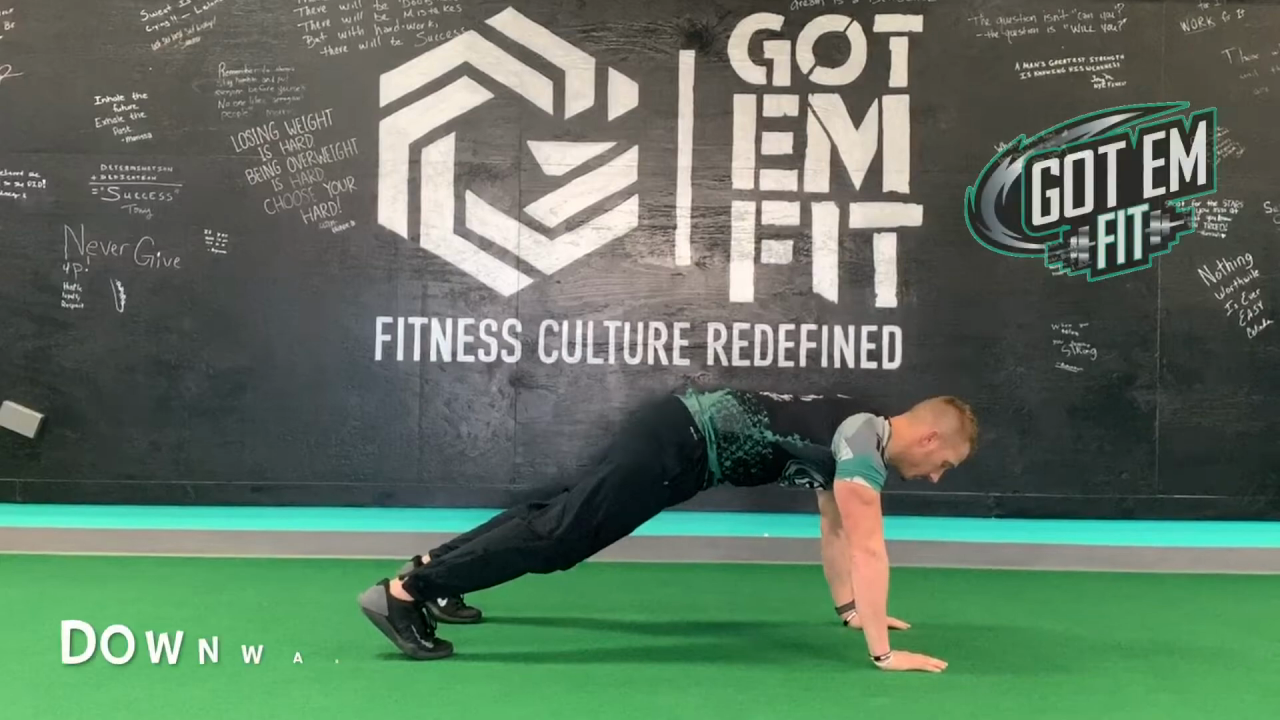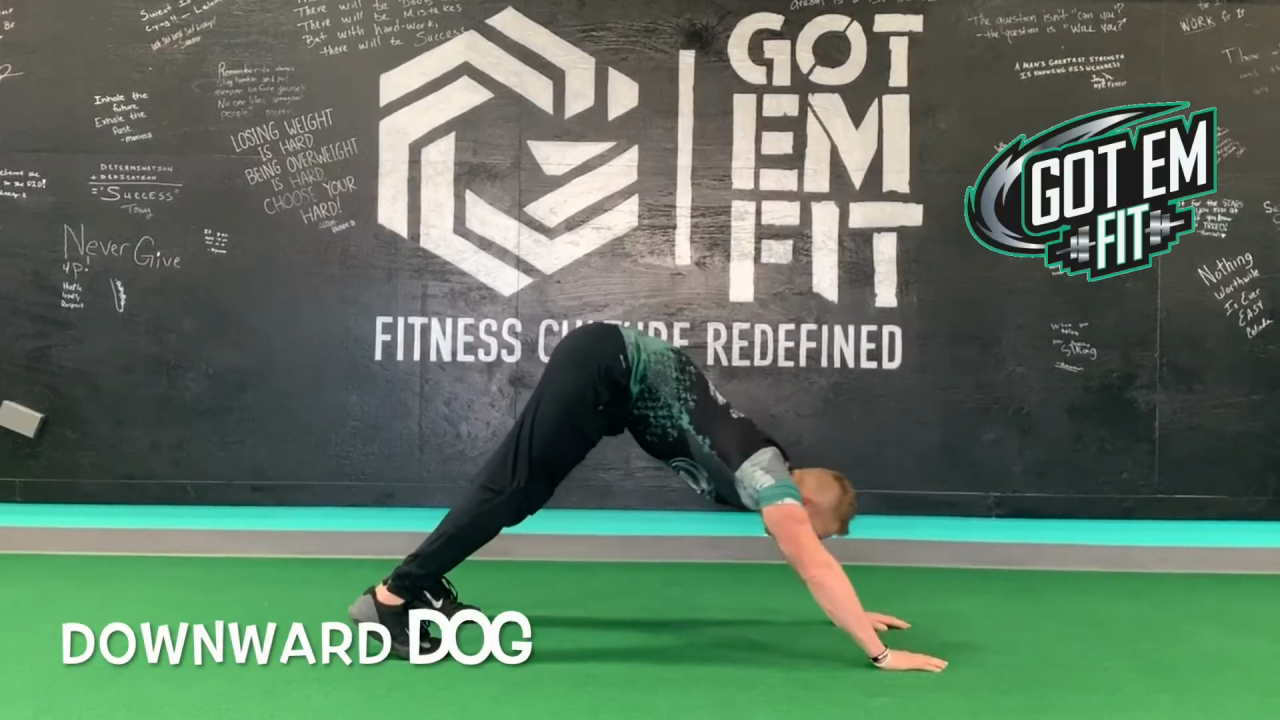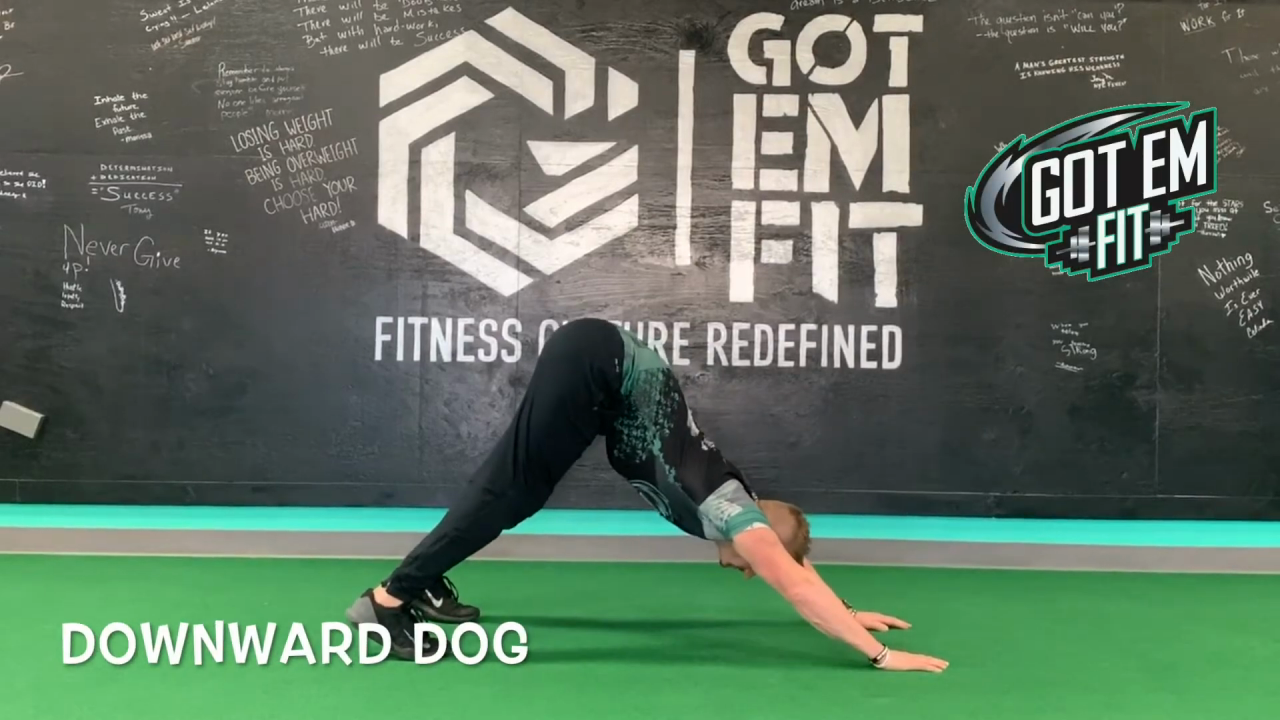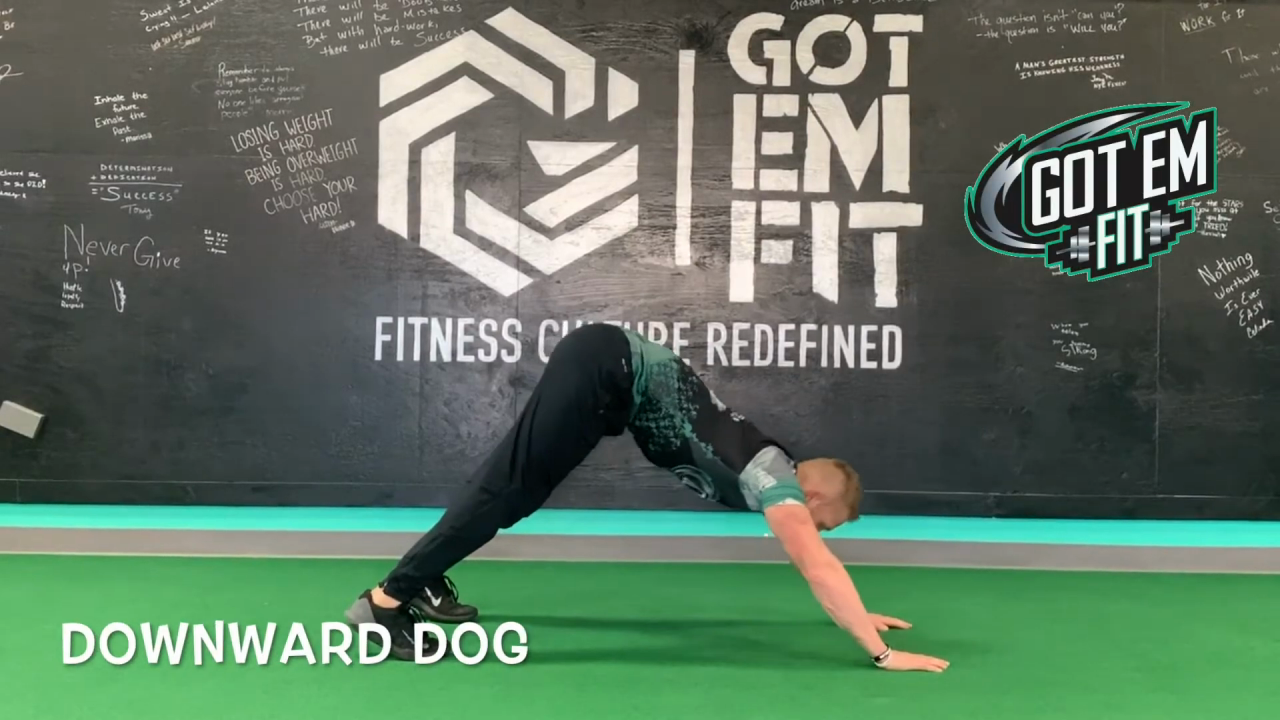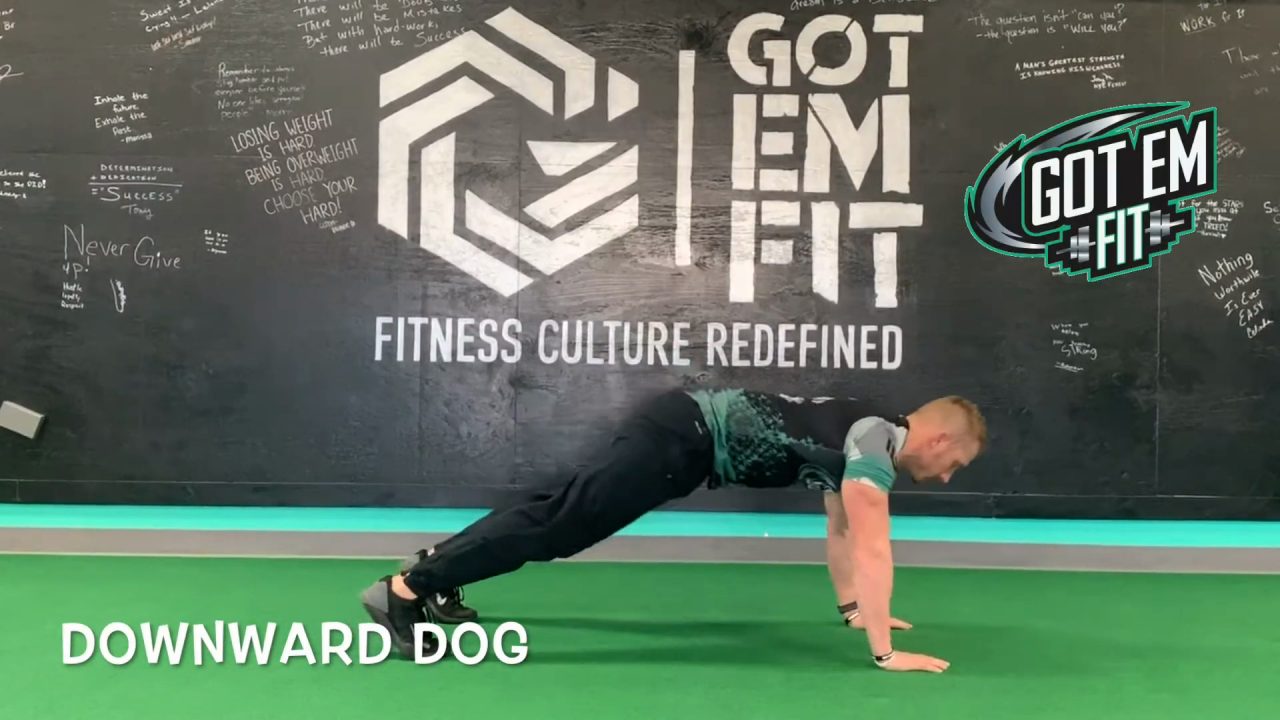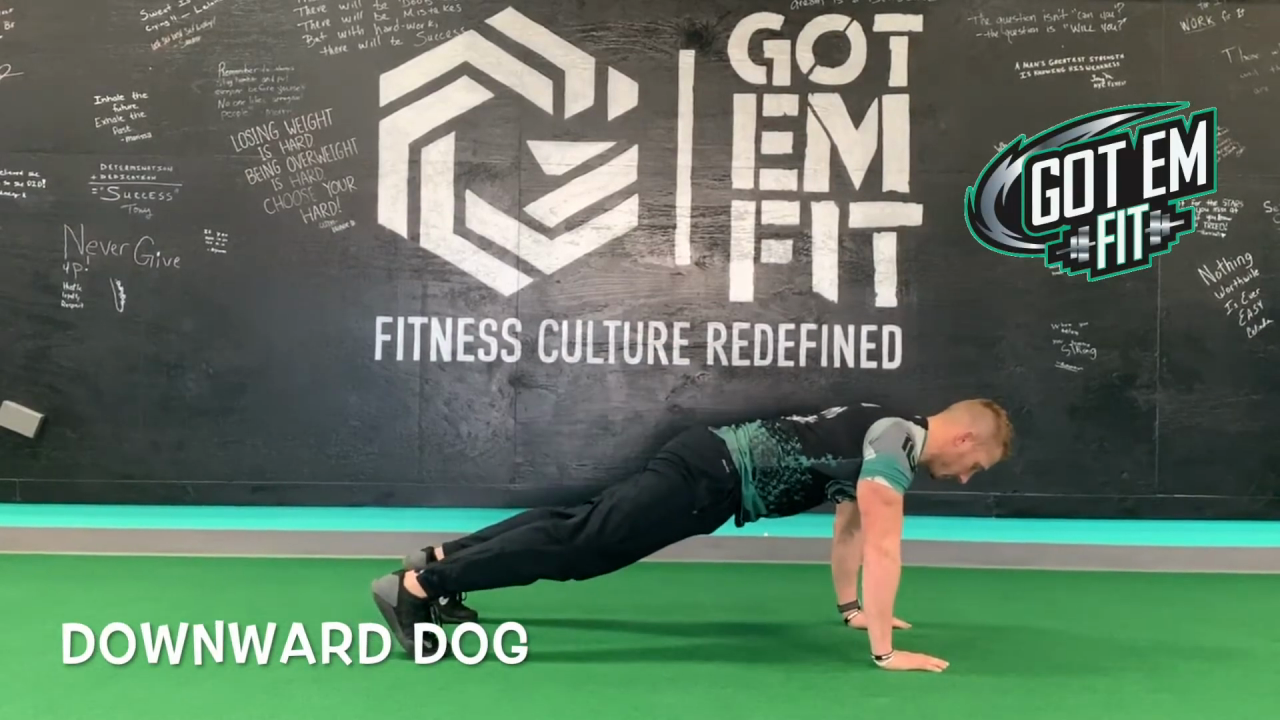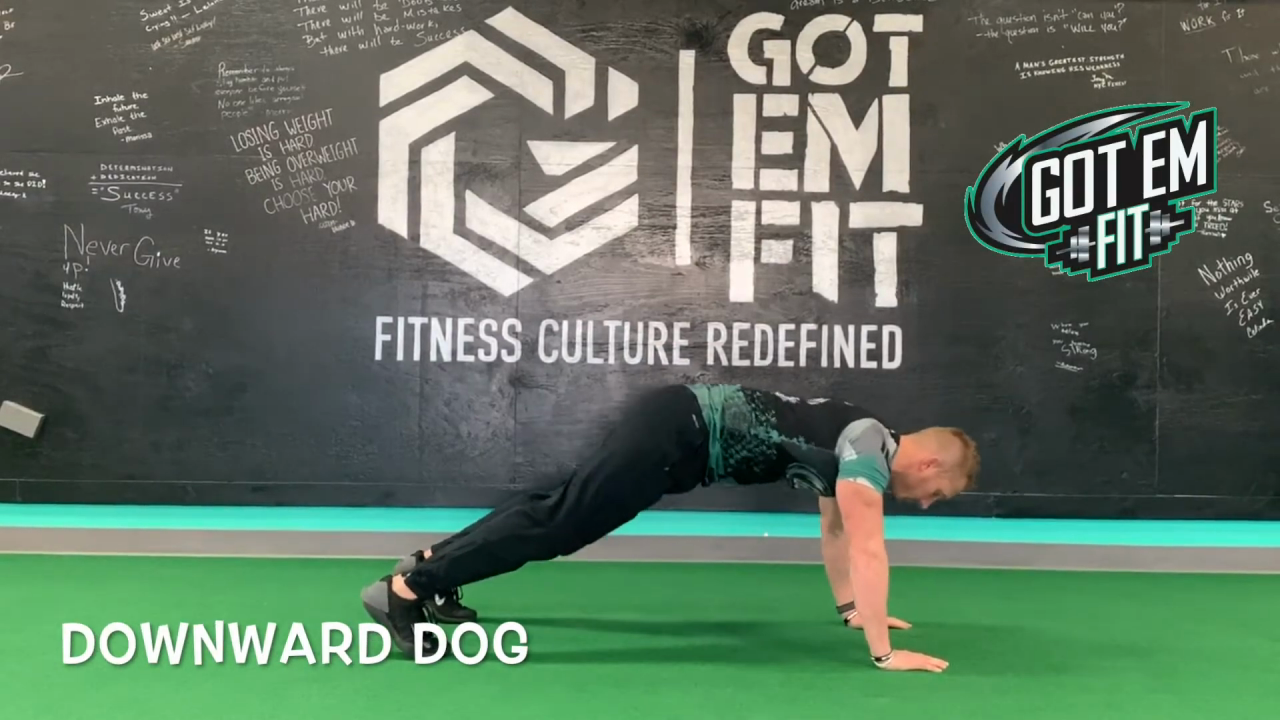
dt=0.7s
person 1, frame 1
left shoulder: (853, 437)
right shoulder: (865, 441)
left elbow: (835, 530)
right elbow: (867, 550)
left wrist: (851, 608)
right wrist: (882, 651)
left hip: (677, 433)
right hip: (674, 442)
left knee: (562, 512)
right knee: (559, 533)
left ankle: (433, 565)
right ankle: (402, 592)
person 1, frame 2
left shoulder: (769, 470)
right shoulder: (762, 477)
left elbow: (811, 561)
right elbow: (816, 567)
left wrist: (852, 611)
right wrist: (880, 653)
left hip: (612, 362)
right hip: (605, 364)
left knee: (518, 482)
right knee: (515, 486)
left ankle: (424, 584)
right ankle: (388, 598)
person 1, frame 3
left shoulder: (729, 500)
right shoulder: (725, 509)
left elbow: (795, 565)
right elbow: (796, 586)
left wrist: (847, 612)
right wrist: (879, 654)
left hip: (598, 359)
right hip: (594, 361)
left knee: (515, 485)
right knee: (509, 489)
left ankle: (424, 584)
right ankle: (387, 599)
person 1, frame 4
left shoulder: (776, 469)
right shoulder: (769, 476)
left elbow: (815, 558)
right elbow: (819, 566)
left wrist: (855, 612)
right wrist: (882, 653)
left hip: (608, 363)
right hip: (604, 368)
left knee: (514, 482)
right knee: (510, 490)
left ankle: (424, 583)
right ankle: (385, 600)
person 1, frame 5
left shoulder: (863, 434)
right shoulder: (876, 443)
left elbow: (842, 527)
right elbow: (873, 548)
left wrist: (851, 606)
right wrist: (884, 651)
left hip: (686, 428)
right hip: (682, 437)
left knee: (565, 508)
right knee: (558, 525)
left ankle: (435, 563)
right ankle: (402, 589)
person 1, frame 6
left shoulder: (885, 434)
right shoulder: (895, 444)
left elbow: (849, 527)
right elbow: (882, 549)
left wrist: (850, 607)
right wrist: (885, 651)
left hip: (711, 461)
right hip: (707, 477)
left knee: (581, 525)
right knee: (578, 545)
left ankle: (441, 560)
right ankle: (415, 586)
person 1, frame 7
left shoulder: (856, 446)
right shoulder: (870, 449)
left elbow: (835, 528)
right elbow: (868, 552)
left wrist: (850, 607)
right wrist: (884, 652)
left hip: (678, 424)
right hip: (675, 431)
left knee: (562, 509)
right knee: (558, 522)
left ankle: (430, 563)
right ankle: (403, 590)
